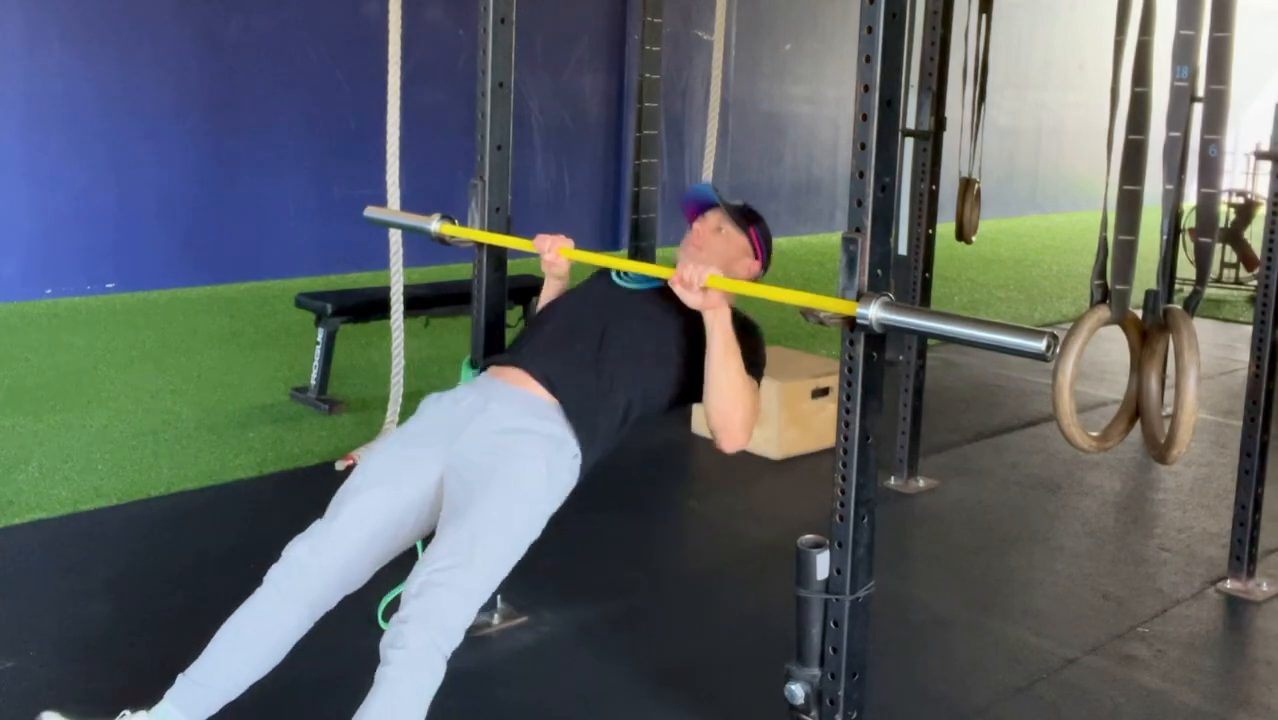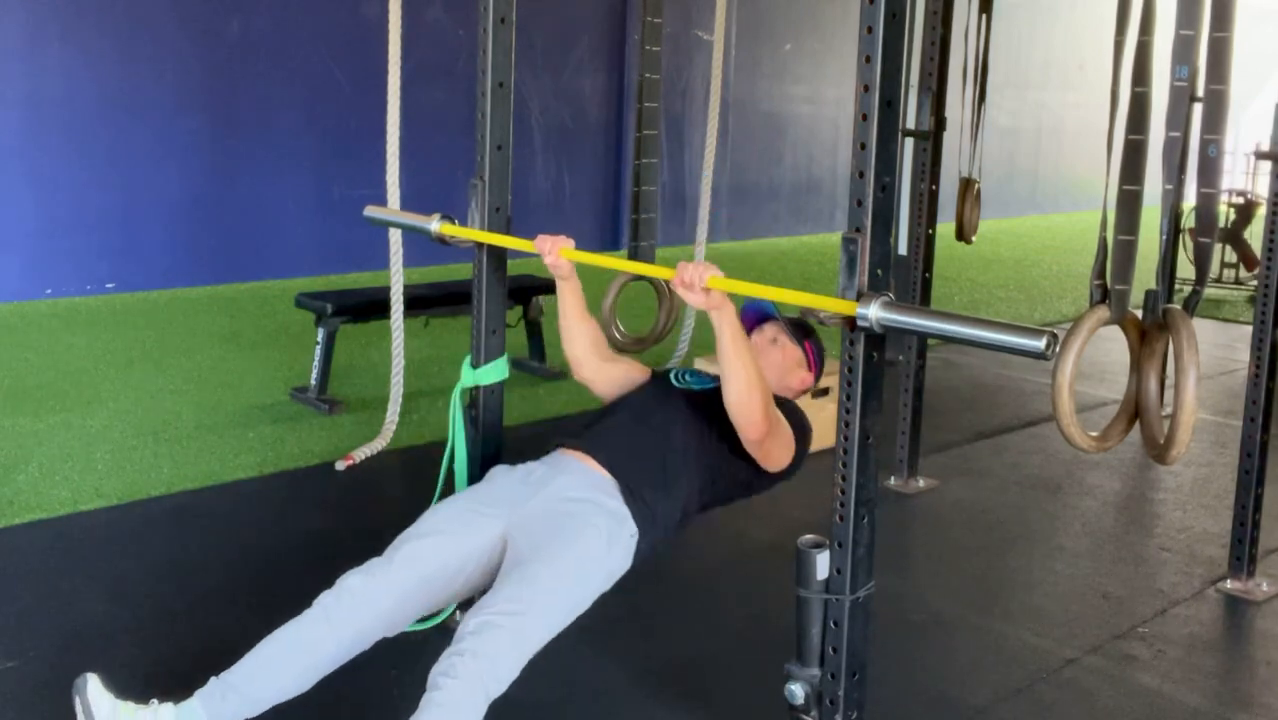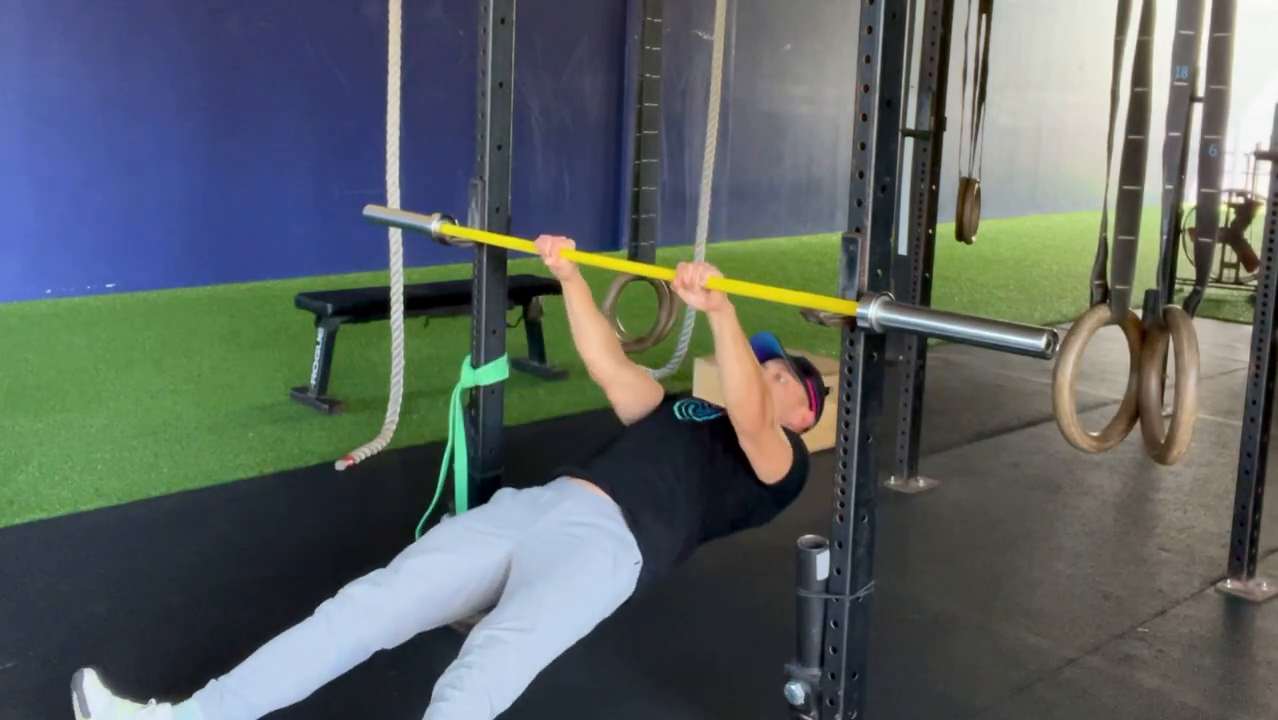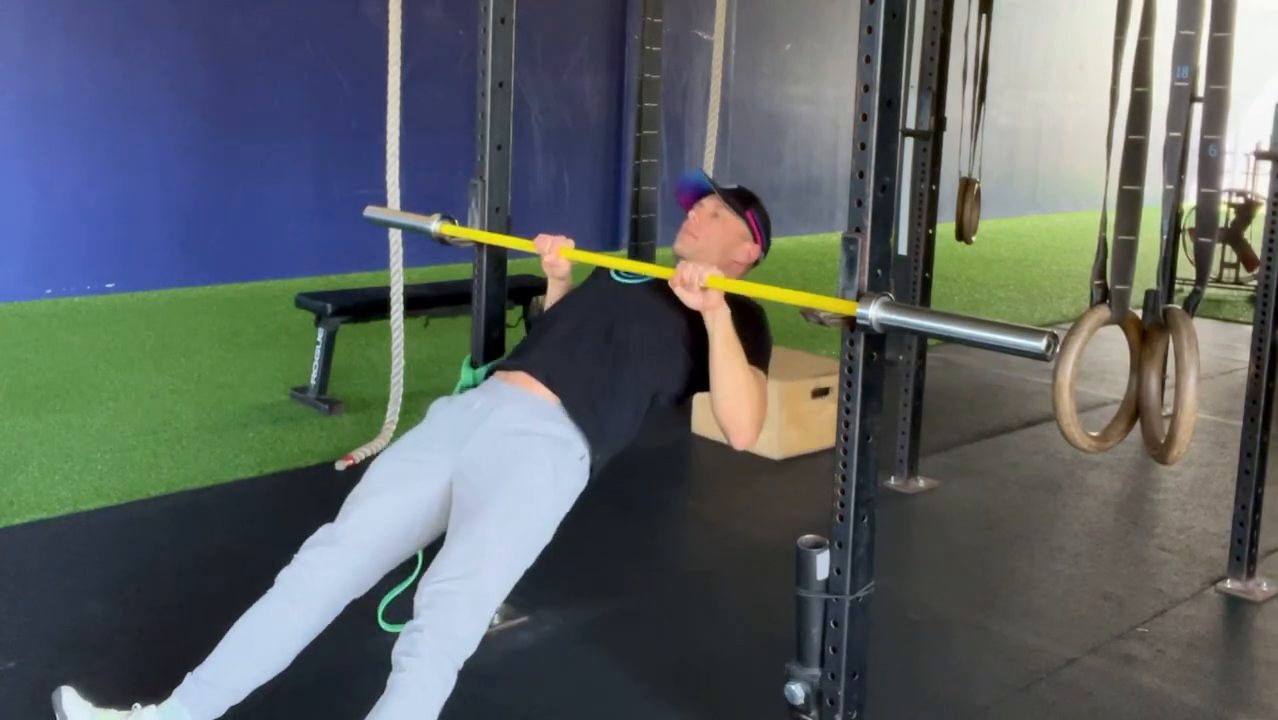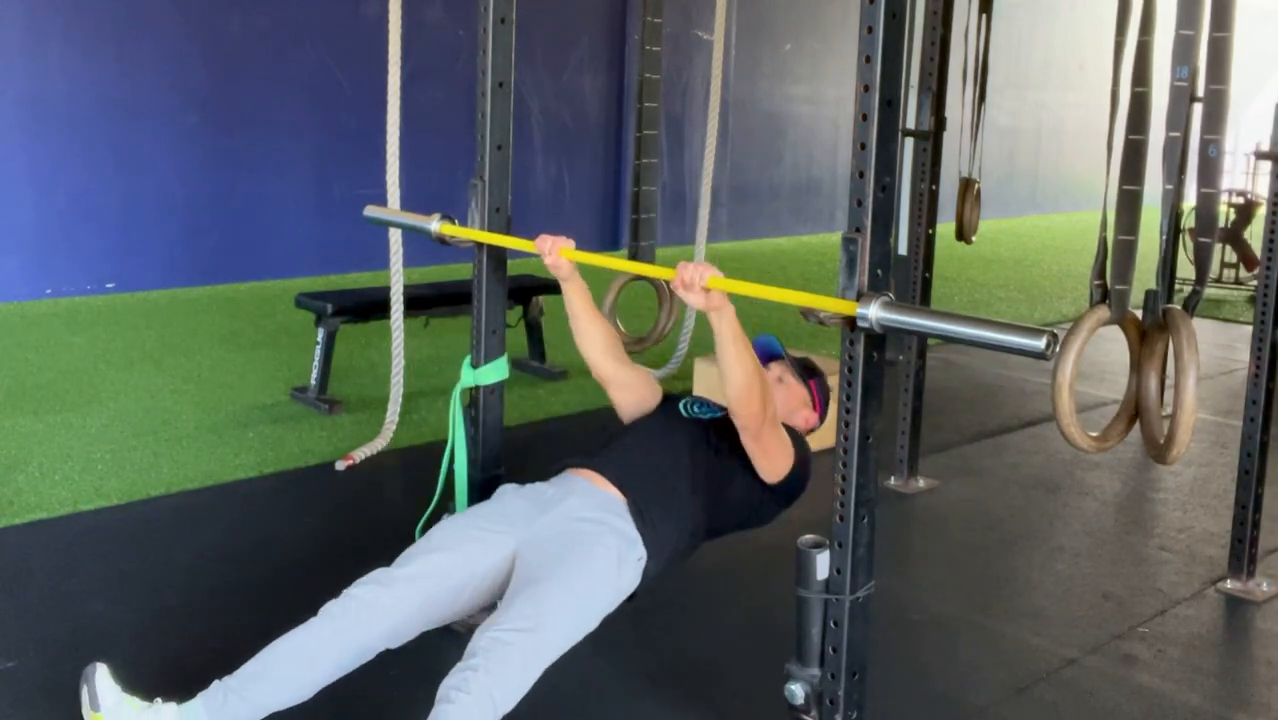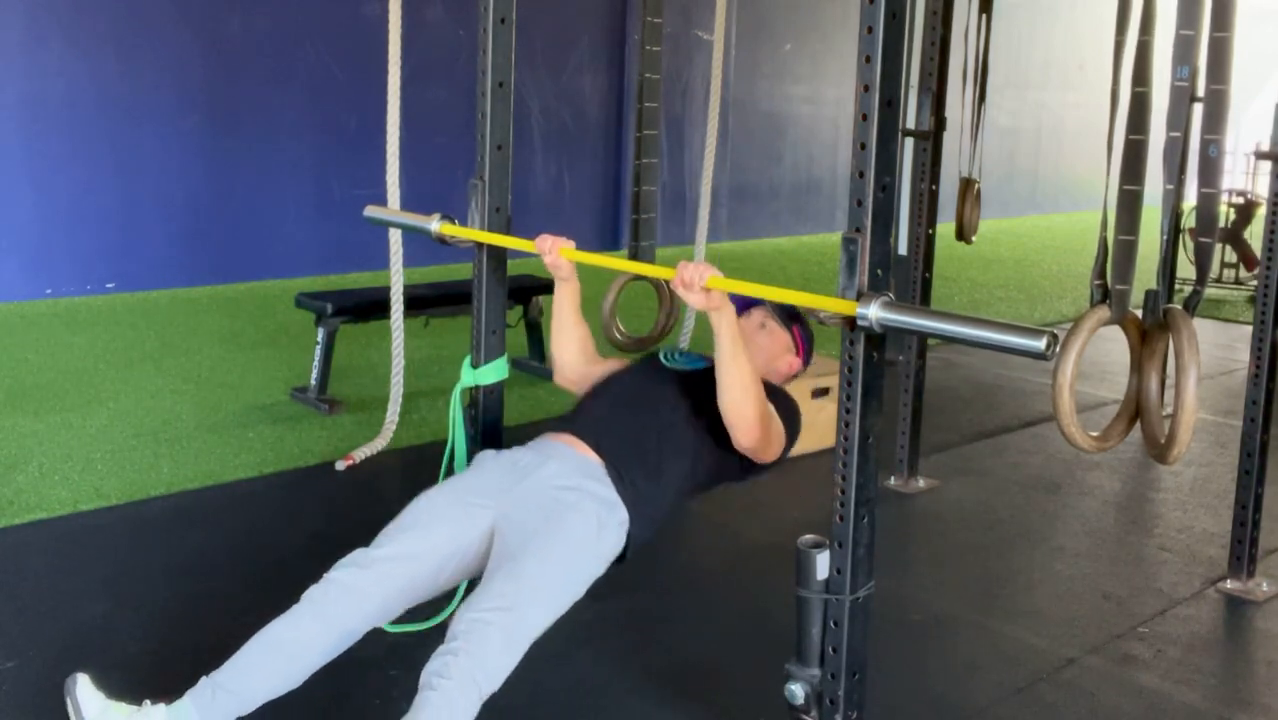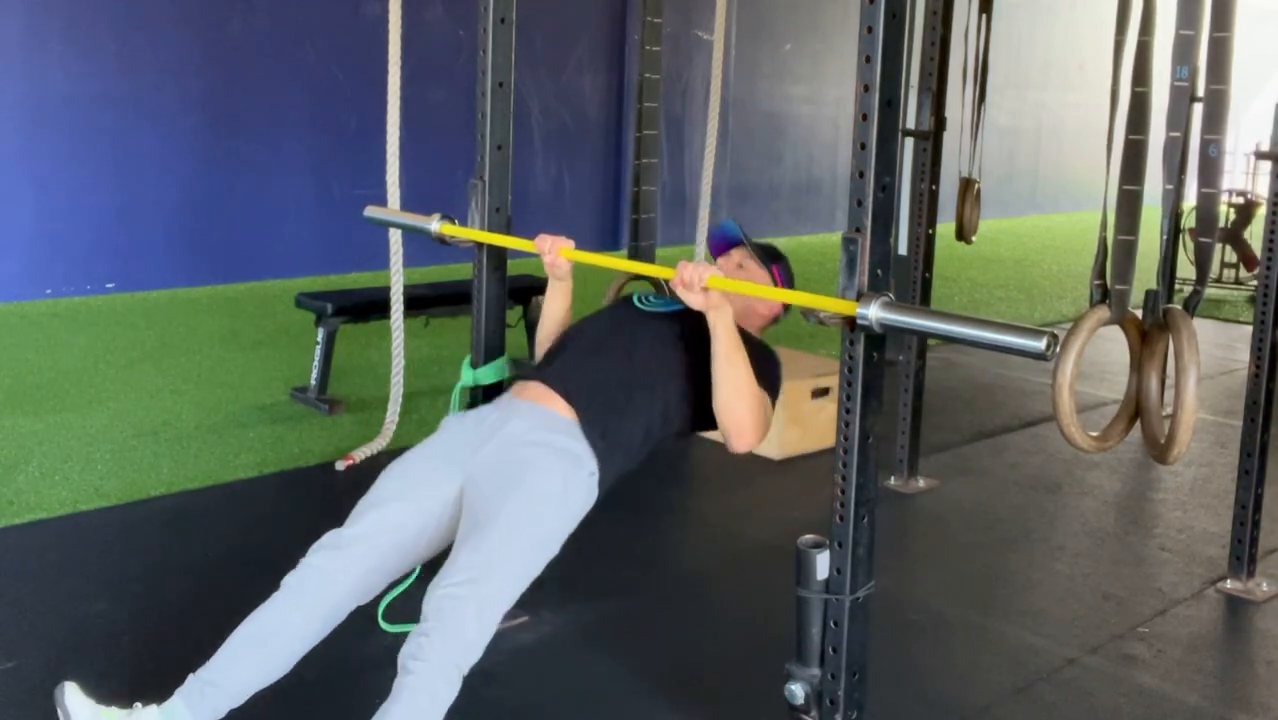
dt=0.7s
person 1, frame 1
left shoulder: (727, 329)
right shoulder: (626, 277)
left elbow: (731, 432)
left wrist: (715, 308)
right wrist: (556, 278)
left hip: (536, 443)
right hip: (460, 408)
left knee: (427, 617)
right knee: (313, 564)
person 1, frame 2
left shoulder: (781, 433)
right shoulder: (680, 381)
left elbow: (754, 427)
right elbow: (589, 364)
left wrist: (720, 312)
right wrist: (565, 276)
left hip: (598, 515)
right hip: (524, 482)
left knee: (479, 655)
right knee: (367, 596)
person 1, frame 3
left shoulder: (779, 460)
right shoulder: (686, 410)
left elbow: (752, 427)
right elbow: (608, 367)
left wrist: (721, 313)
right wrist: (569, 276)
left hip: (603, 540)
right hip: (529, 505)
right knee: (372, 603)
person 1, frame 4
left shoulder: (734, 317)
right shoulder: (632, 271)
left elbow: (742, 431)
left wrist: (717, 311)
right wrist: (559, 277)
left hip: (546, 442)
right hip: (470, 411)
left knee: (448, 611)
right knee: (330, 561)
person 1, frame 5
left shoulder: (778, 465)
right shoulder: (680, 411)
left elbow: (752, 414)
right elbow: (608, 363)
left wrist: (719, 311)
right wrist: (567, 273)
left hip: (607, 537)
right hip: (531, 502)
right knee: (378, 602)
person 1, frame 6
left shoulder: (772, 412)
right shoulder: (674, 366)
left elbow: (747, 430)
right elbow: (574, 369)
left wrist: (718, 311)
right wrist: (564, 276)
left hip: (589, 506)
right hip: (514, 469)
left knee: (477, 645)
right knee: (360, 583)
person 1, frame 7
left shoulder: (749, 356)
right shoulder: (648, 307)
left elbow: (740, 434)
left wrist: (715, 308)
right wrist: (559, 279)
left hip: (559, 456)
right hip: (485, 425)
left knee: (454, 613)
right knee: (336, 564)
